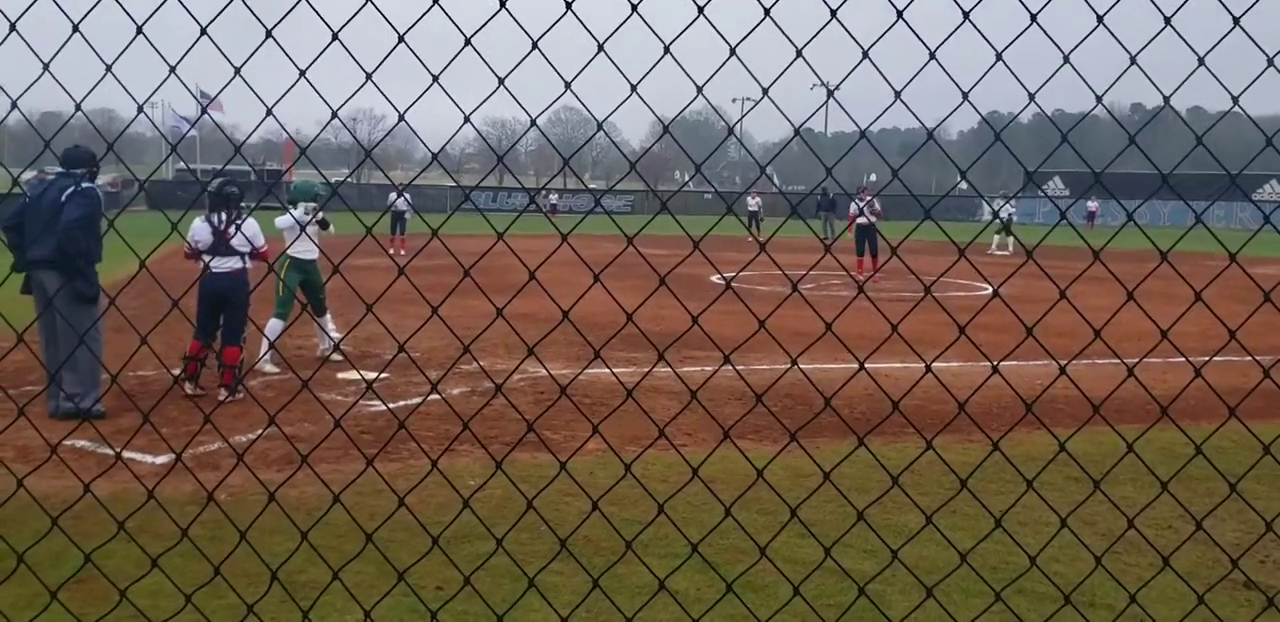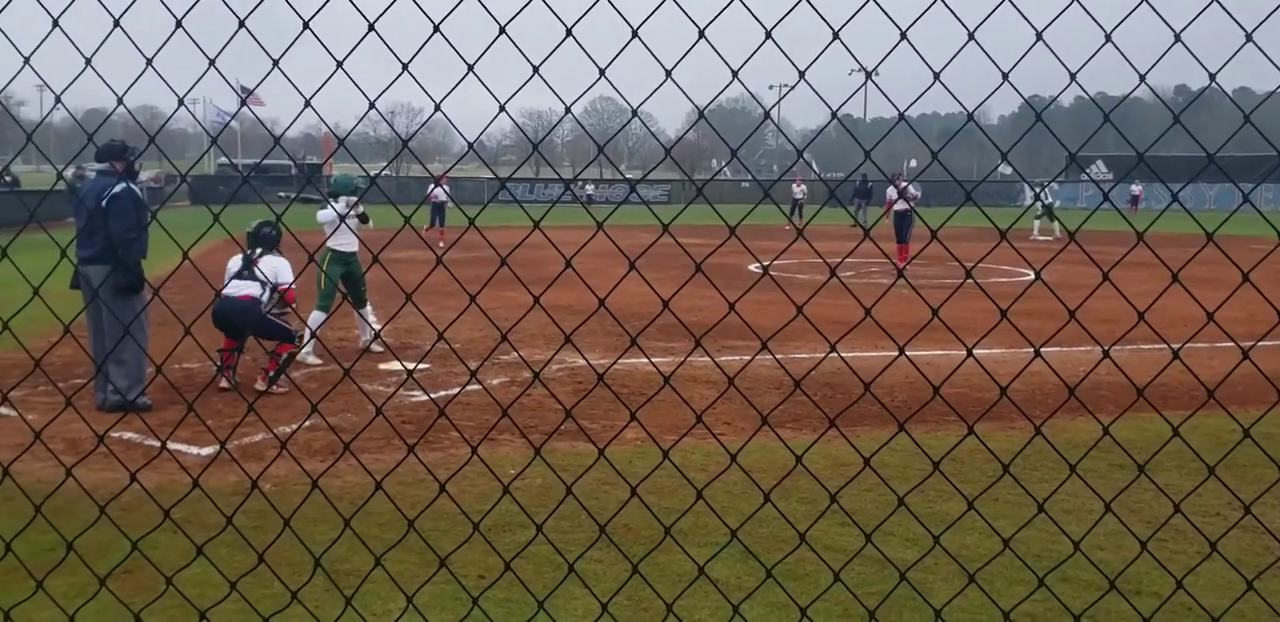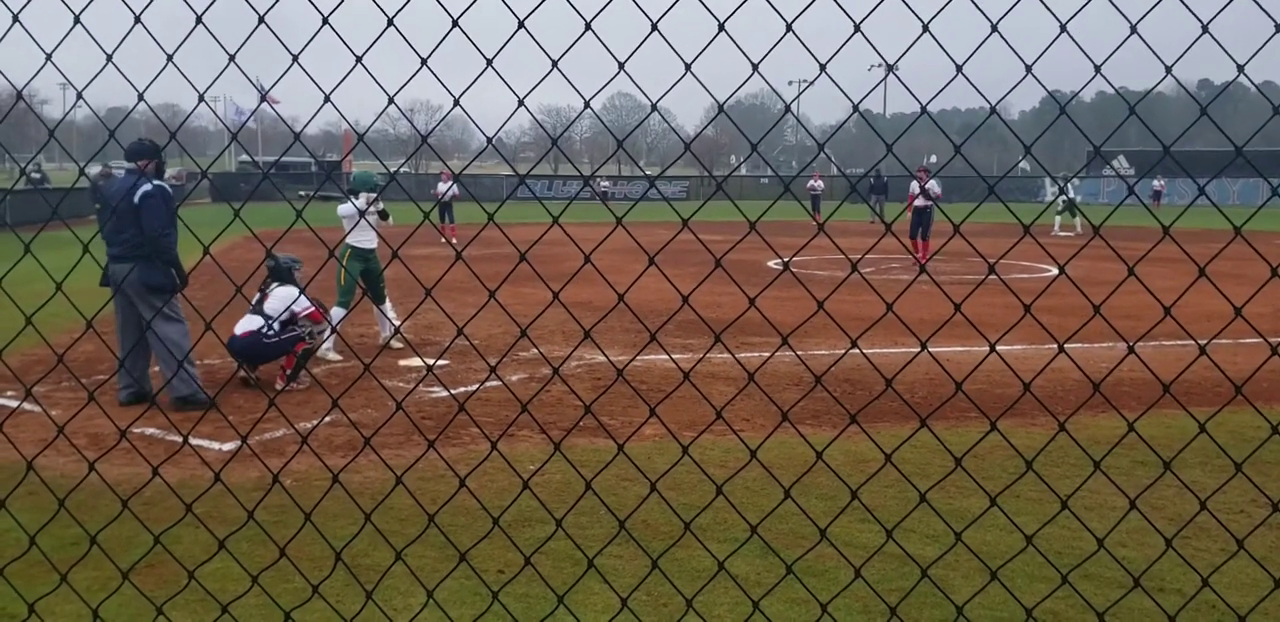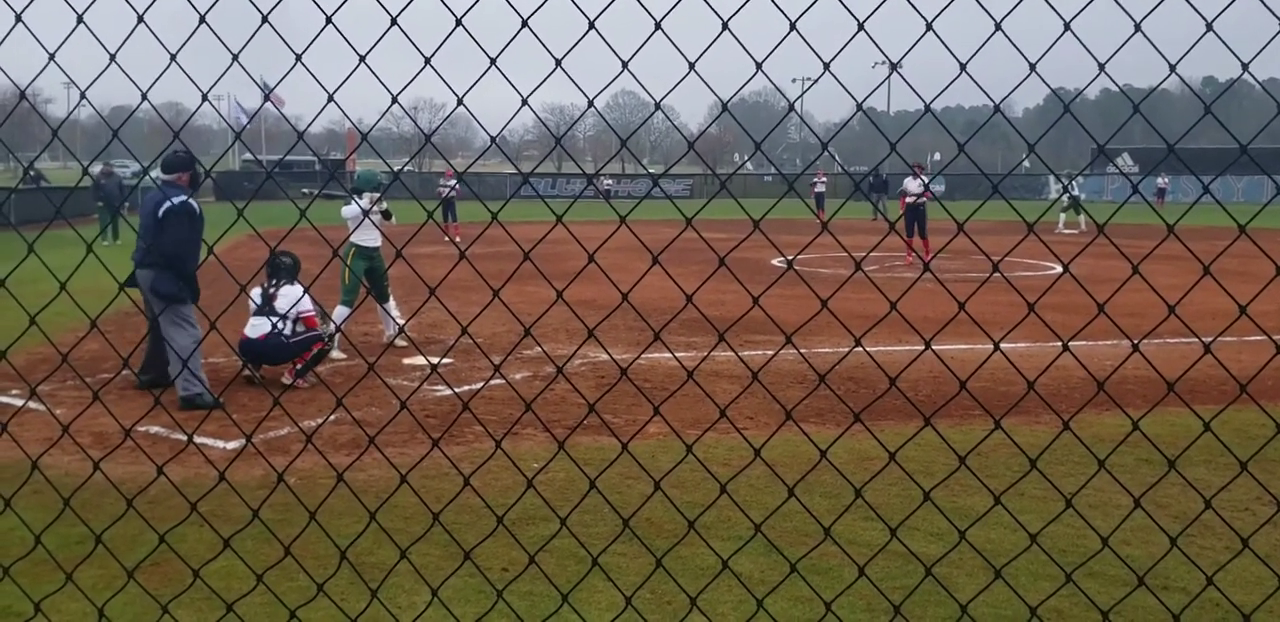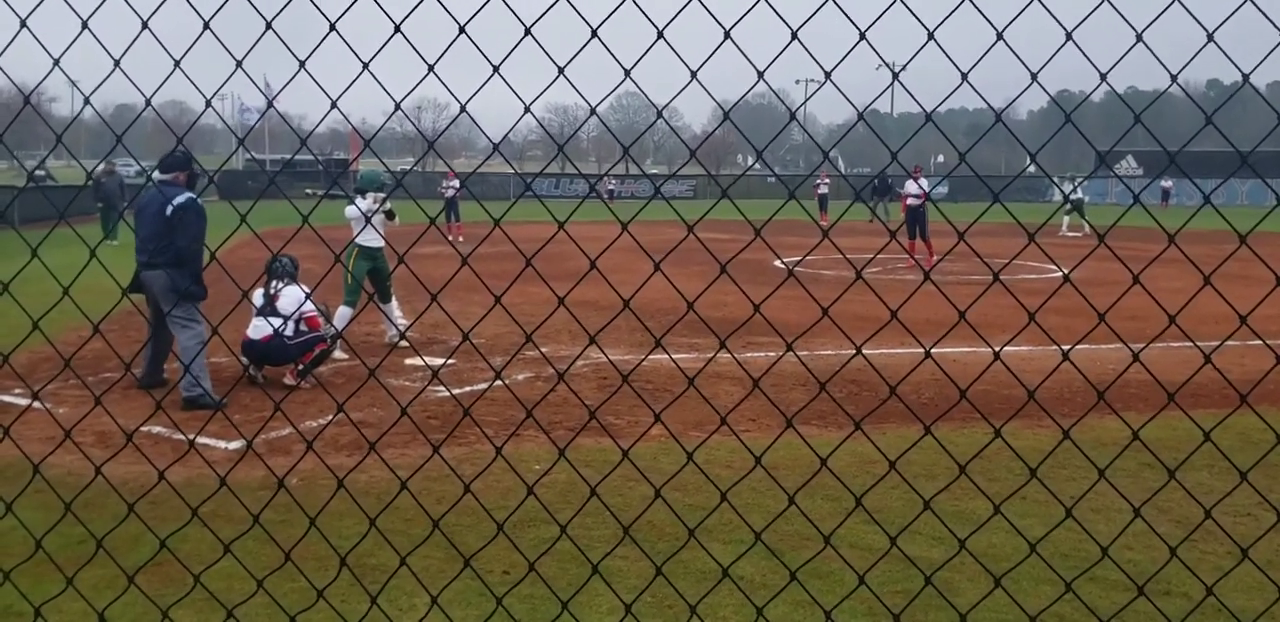
dt=1s
person 1, frame 1
left shoulder: (39, 190)
right shoulder: (84, 191)
right elbow: (71, 228)
right wrist: (78, 264)
left hip: (39, 273)
right hip: (69, 275)
left knee: (52, 339)
right knee: (83, 338)
left ankle: (57, 400)
right ankle: (79, 401)
person 1, frame 2
left shoulder: (88, 188)
right shoulder: (122, 190)
left elbow: (87, 230)
right elbow: (124, 237)
left wrist: (89, 261)
right wrist: (135, 272)
left hip: (88, 268)
right hip: (114, 270)
left knee: (101, 334)
right knee: (129, 332)
left ankle: (105, 393)
right ankle: (125, 394)
person 1, frame 3
left shoulder: (113, 188)
right shoulder: (153, 189)
left elbow: (107, 229)
right elbow: (159, 236)
right wrist: (178, 268)
left hip: (118, 267)
right hip: (145, 268)
left knee: (130, 331)
right knee: (170, 328)
left ankle: (132, 389)
right ankle: (187, 391)
person 1, frame 4
left shoulder: (153, 197)
right shoulder: (181, 203)
right elbow: (179, 249)
right wrist: (191, 281)
left hip: (146, 271)
right hip: (165, 275)
left knee: (160, 326)
right knee: (184, 331)
left ankle: (151, 375)
right ankle: (192, 392)
person 1, frame 5
left shoulder: (145, 198)
right shoulder: (185, 201)
left elbow: (143, 239)
right elbow: (187, 247)
right wrist: (197, 280)
left hip: (148, 272)
right hip: (173, 275)
left knee: (159, 325)
right knee: (191, 330)
left ankle: (150, 375)
right ankle: (195, 392)
person 2, frame 1
left shoulder: (313, 215)
right shoulder: (290, 214)
left elbow: (329, 230)
right elbow: (278, 223)
left wrist: (317, 215)
right wrist: (301, 211)
left hip: (311, 266)
right hip: (291, 265)
left knee: (321, 308)
right knee: (281, 312)
left ankle: (326, 348)
right ankle: (263, 359)
person 2, frame 2
left shoulder: (352, 208)
right shoulder: (331, 208)
left elbow: (368, 224)
right elbow: (321, 218)
left wrist: (358, 209)
right wrist: (342, 205)
left hip: (352, 258)
right hip: (333, 258)
left knee: (361, 300)
right knee: (324, 304)
left ankle: (367, 339)
right ankle: (305, 351)
person 2, frame 3
left shoulder: (372, 206)
right shoulder: (350, 204)
left elbow: (388, 222)
right elbow: (341, 212)
left wrist: (378, 205)
right wrist: (363, 201)
left hip: (371, 255)
right hip: (352, 254)
left knee: (380, 296)
right knee: (344, 300)
left ankle: (387, 336)
right ankle: (325, 347)
person 2, frame 4
left shoulder: (375, 205)
right shoulder: (353, 203)
left elbow: (390, 221)
right elbow: (345, 214)
left wrist: (382, 206)
right wrist: (367, 201)
left hip: (375, 253)
right hip: (356, 253)
left knee: (384, 295)
right knee: (348, 299)
left ankle: (391, 334)
right ankle: (330, 344)
person 2, frame 5
left shoulder: (379, 204)
right shoulder: (357, 203)
left elbow: (393, 221)
right elbow: (349, 214)
left wrist: (386, 205)
right wrist: (371, 201)
left hip: (378, 254)
right hip: (359, 254)
left knee: (386, 295)
right knee: (351, 299)
left ankle: (393, 334)
right ankle: (332, 345)
person 3, frame 1
left shoulder: (199, 223)
right shoulder: (248, 223)
left elbow: (190, 254)
right elbow: (262, 255)
left hip: (209, 281)
right hip: (236, 281)
left knee: (203, 332)
right knee: (233, 335)
left ankle: (189, 381)
right ankle: (228, 388)
person 3, frame 2
left shoulder: (236, 259)
right shoulder: (279, 262)
right elbow: (289, 298)
right wrist: (277, 305)
left hip: (220, 309)
right hip: (247, 309)
left knee: (236, 332)
right knee: (293, 337)
left ankle: (225, 374)
right ankle: (267, 380)
person 3, frame 3
left shoulder: (266, 289)
right shoulder: (291, 291)
right elbow: (320, 319)
left hip: (235, 344)
right hip: (252, 346)
right knee: (308, 333)
left ankle: (248, 368)
right ankle: (286, 379)
person 3, frame 4
left shoulder: (256, 291)
right shoulder: (298, 289)
right elbow: (312, 324)
left hip: (246, 347)
right hip: (274, 348)
right knee: (325, 337)
left ankle: (253, 366)
right ankle: (295, 374)
person 3, frame 5
left shoulder: (259, 292)
right shoulder: (300, 290)
right elbow: (314, 324)
right wrist: (323, 321)
left hip: (249, 348)
right hip: (276, 349)
right knee: (329, 336)
left ankle: (255, 367)
right ankle: (297, 374)
